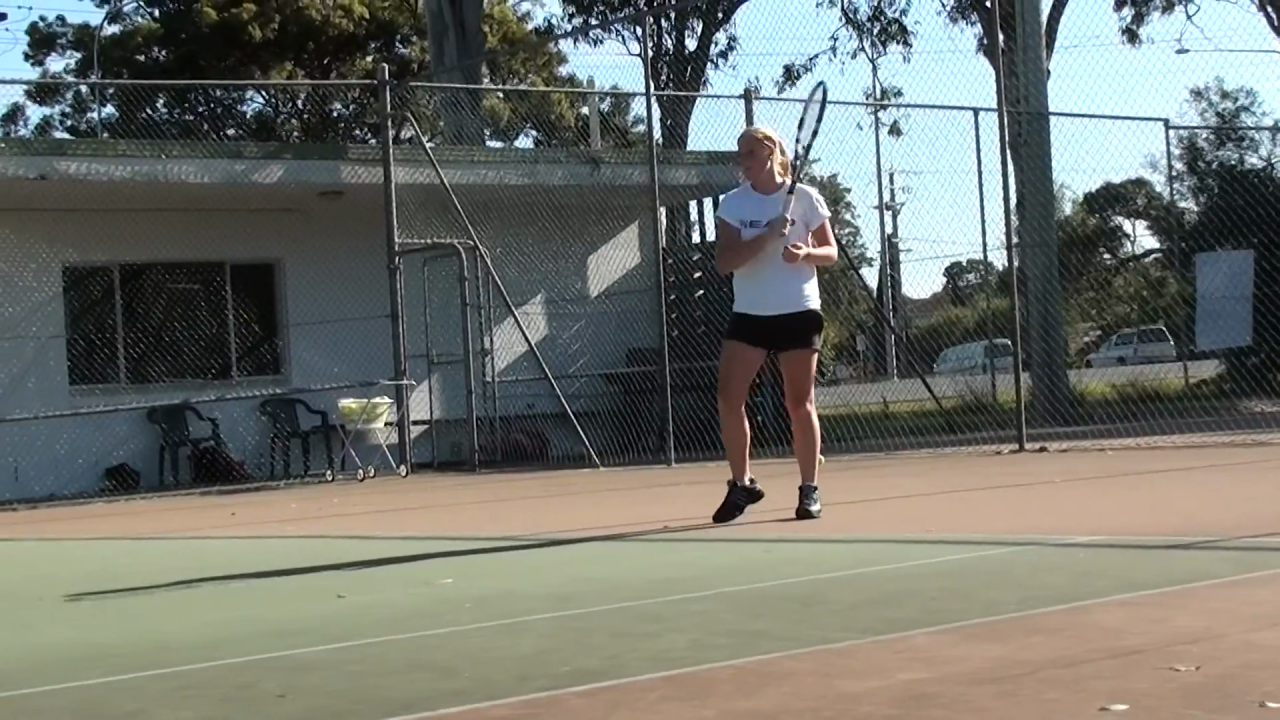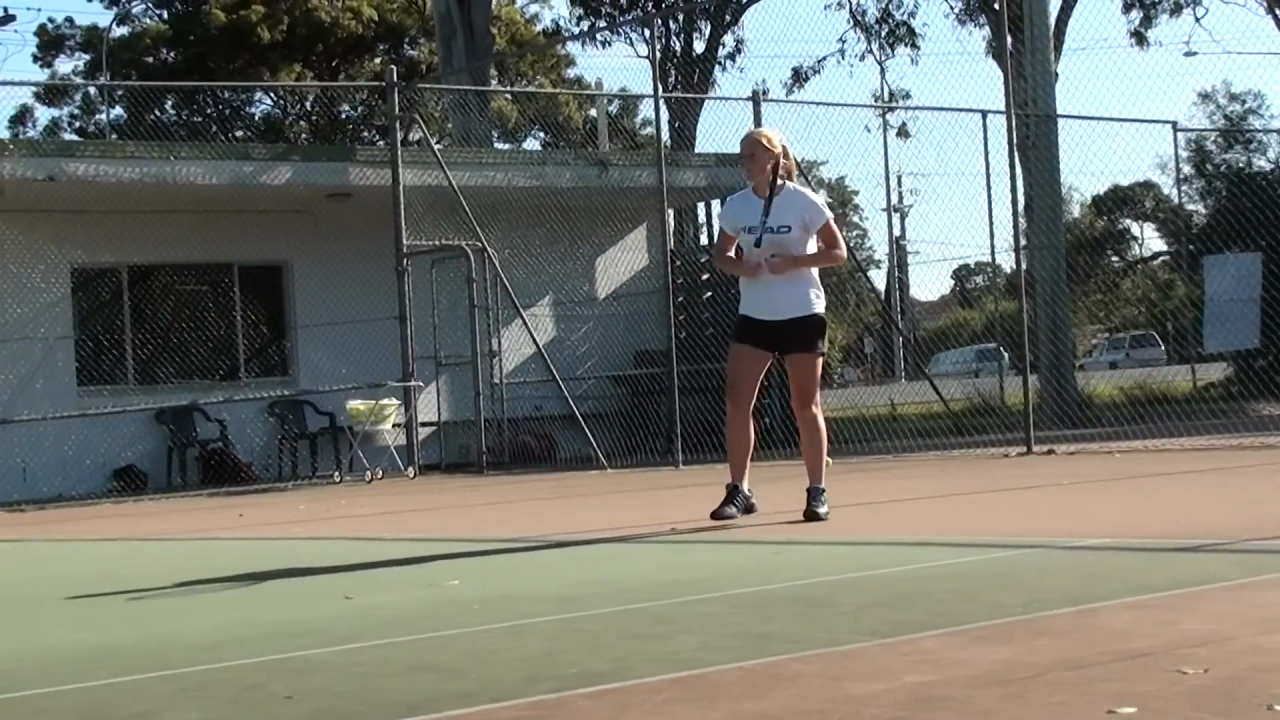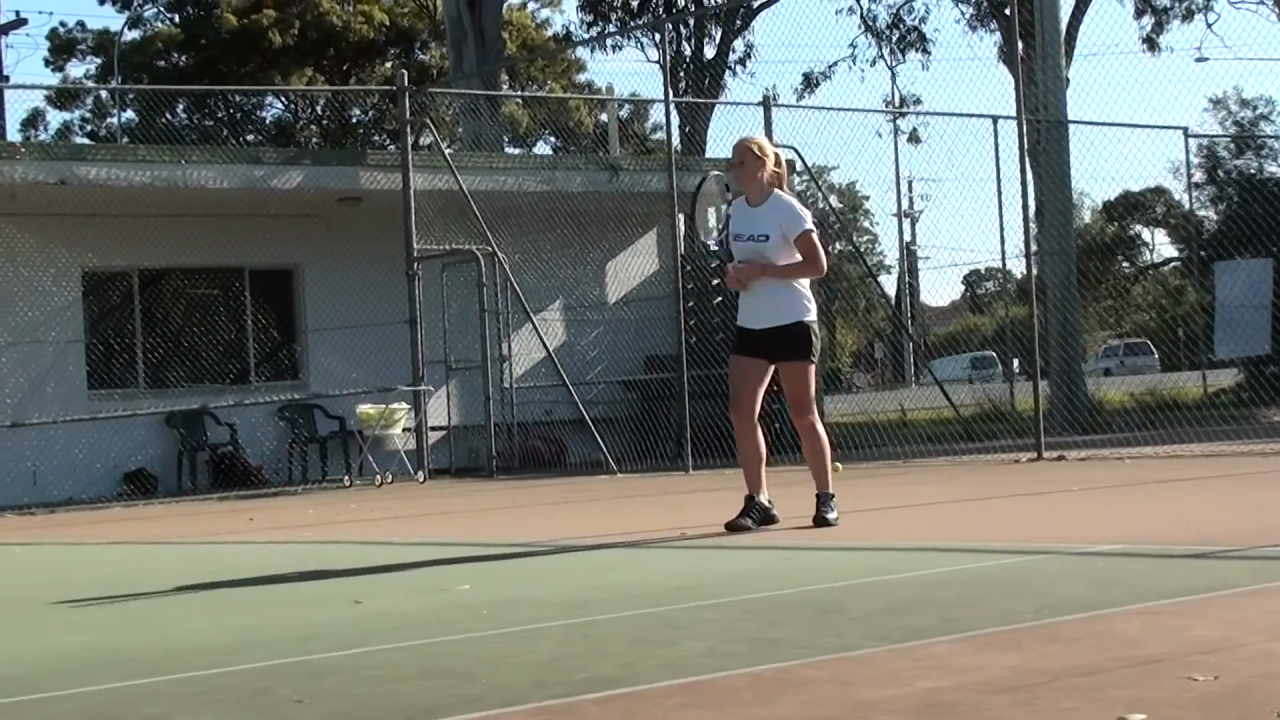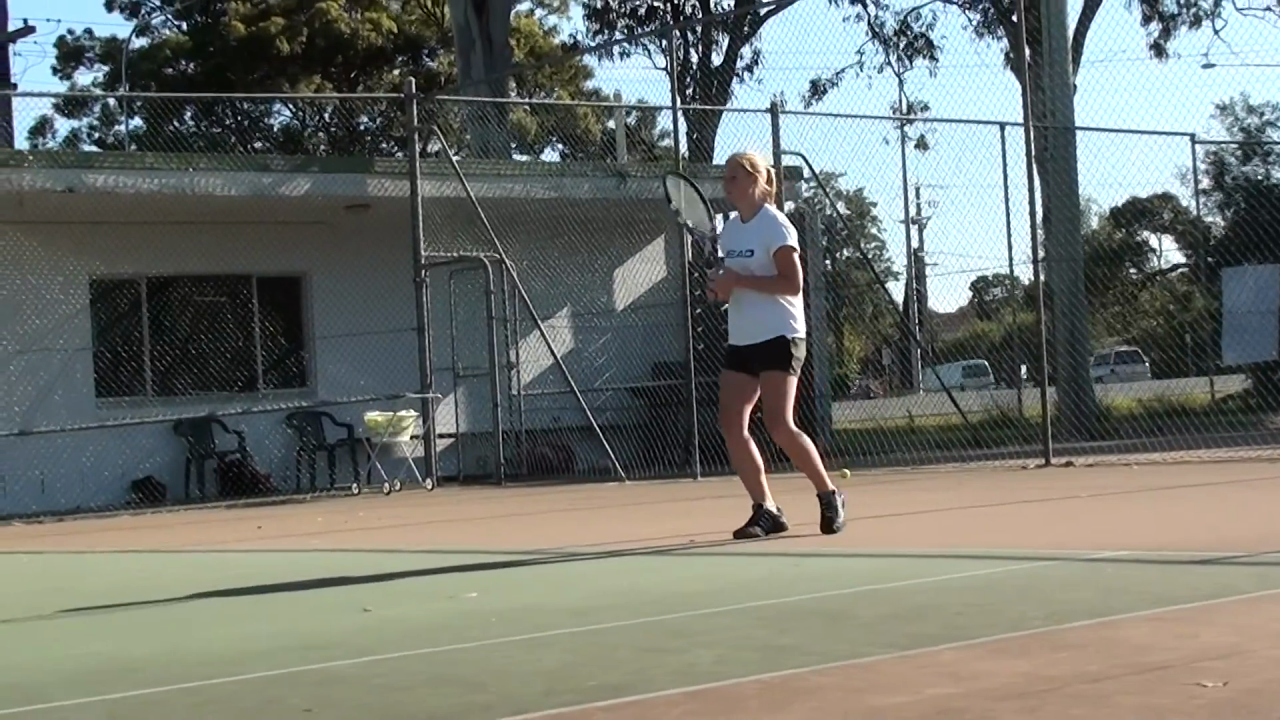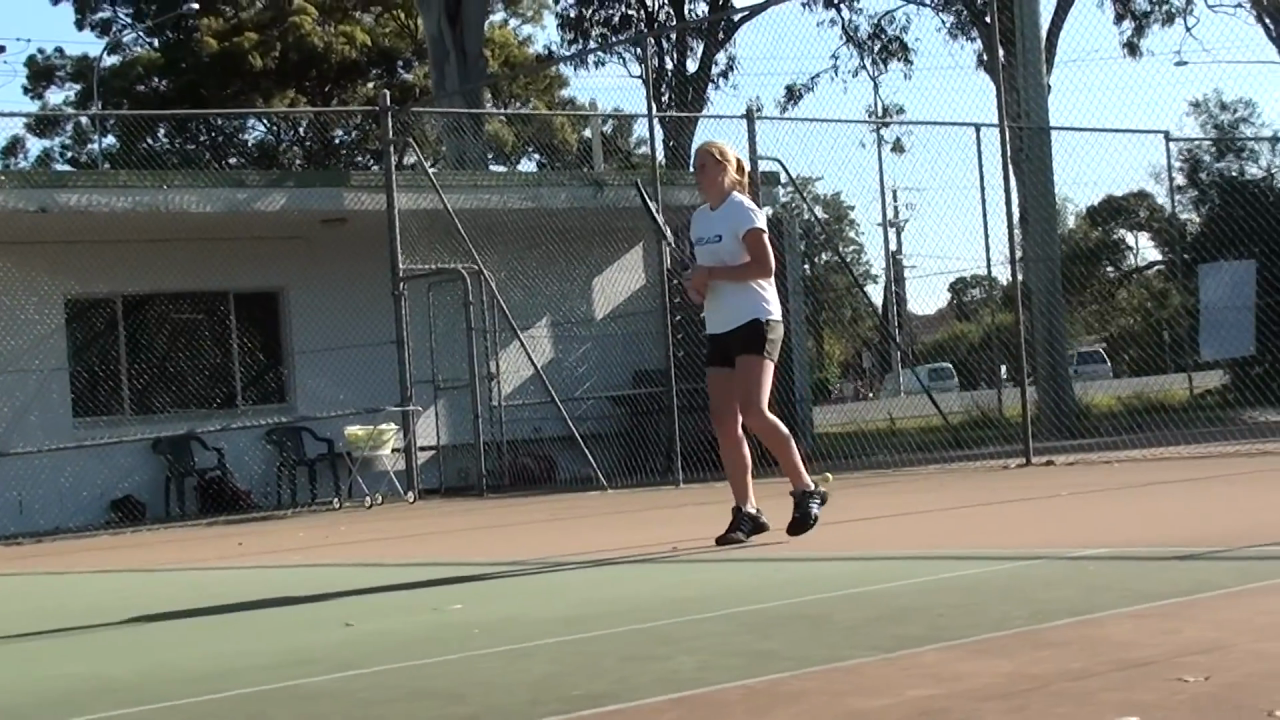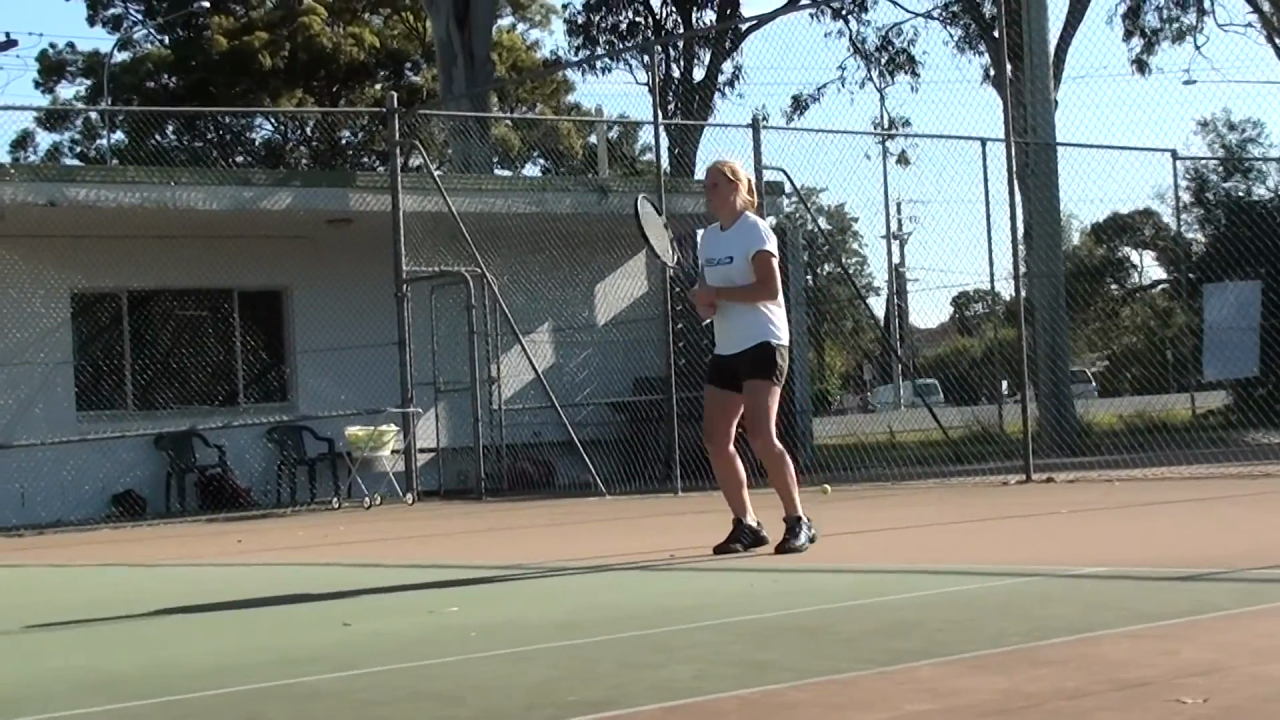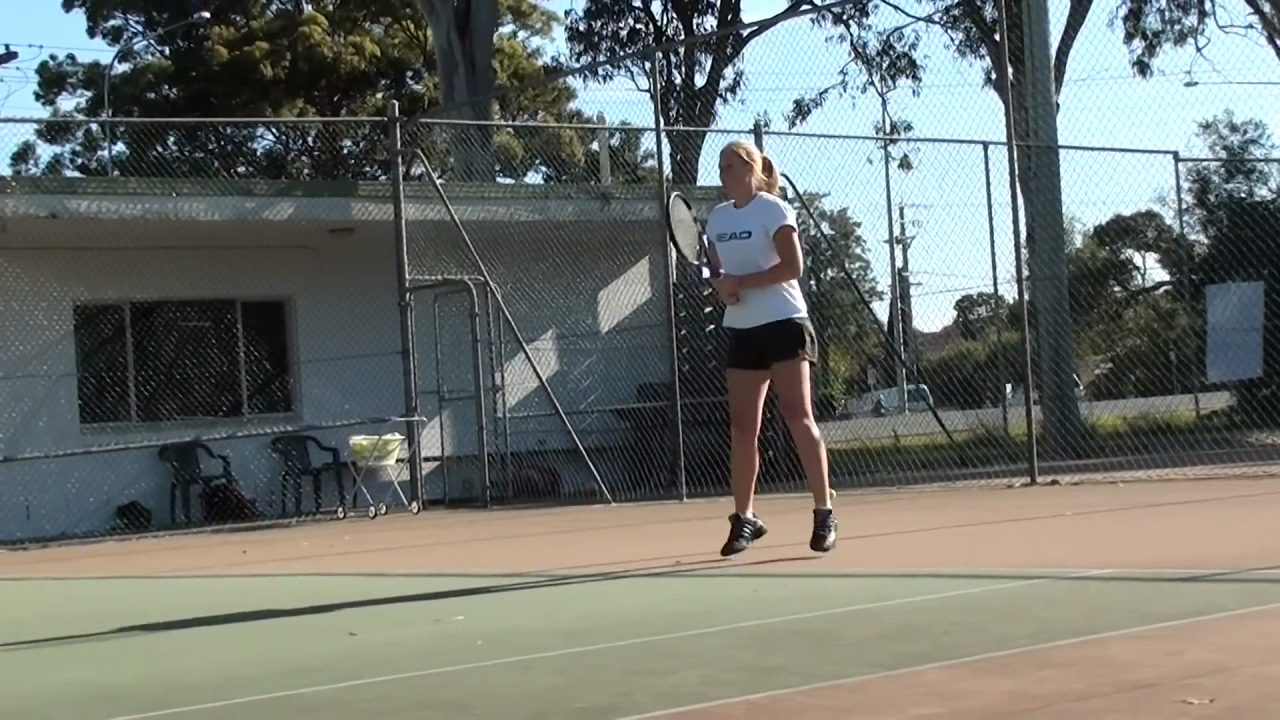
dt=0.2s
person 1, frame 1
left shoulder: (805, 197)
right shoulder: (732, 203)
left elbow: (830, 251)
right elbow: (725, 259)
left wrist: (803, 252)
right wrist: (765, 238)
left hip: (798, 311)
right hip: (748, 313)
left knee: (800, 403)
right knee: (729, 398)
left ankle: (809, 490)
right ankle: (742, 483)
person 1, frame 2
left shoulder: (804, 201)
right shoulder: (734, 205)
left elbow: (838, 253)
right elbow: (720, 254)
left wrist: (792, 261)
right wrist: (737, 266)
left hip: (801, 315)
right hip: (754, 316)
left knee: (805, 406)
right knee: (737, 401)
left ankle: (817, 492)
right ankle: (738, 491)
person 1, frame 3
left shoulder: (789, 210)
right shoulder: (734, 212)
left elbow: (817, 266)
left wrist: (764, 269)
right wrist: (736, 273)
left hip: (792, 322)
right hip: (751, 326)
left knee: (803, 414)
right knee: (742, 412)
left ankle: (826, 497)
right ankle: (758, 502)
person 1, frame 4
left shoulder: (776, 226)
right shoulder: (730, 228)
left elbow: (793, 284)
left wrist: (739, 281)
right wrist: (719, 287)
left hip: (779, 336)
right hip: (741, 340)
left knee: (780, 425)
right knee: (731, 426)
left ankle: (828, 493)
right ankle: (766, 510)
person 1, frame 5
left shoulder: (743, 211)
right shoulder: (698, 220)
left elbow: (764, 266)
left wrist: (710, 273)
right wrist: (695, 285)
left hip: (756, 323)
right hip: (720, 329)
left knee: (753, 410)
right knee: (723, 422)
left ankle: (806, 491)
right ankle: (747, 513)
person 1, frame 6
left shoulder: (755, 232)
right shoulder: (707, 238)
left elbow: (770, 288)
left wrist: (719, 297)
right wrist: (704, 303)
left hip: (763, 345)
right hip: (727, 350)
left knee: (761, 436)
right knee: (715, 441)
left ankle: (797, 521)
right ankle: (746, 526)
person 1, frame 7
left shoulder: (775, 209)
right shoulder: (718, 217)
left elbow: (793, 265)
left wrist: (741, 280)
right wrist: (721, 285)
left hip: (784, 324)
right hip: (741, 330)
left knee: (799, 416)
right knee: (743, 429)
left ankle: (824, 513)
right ankle: (745, 520)
